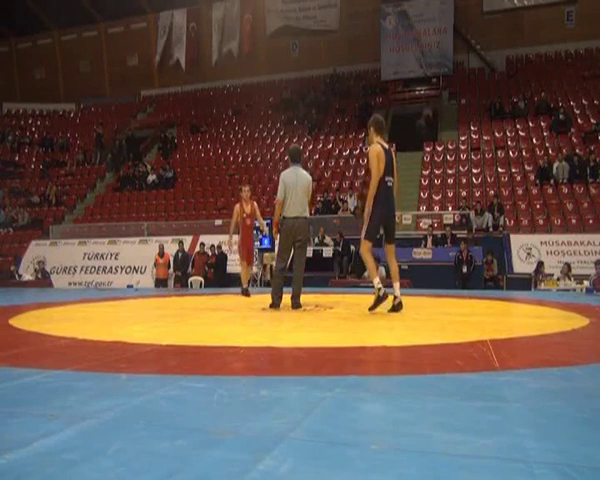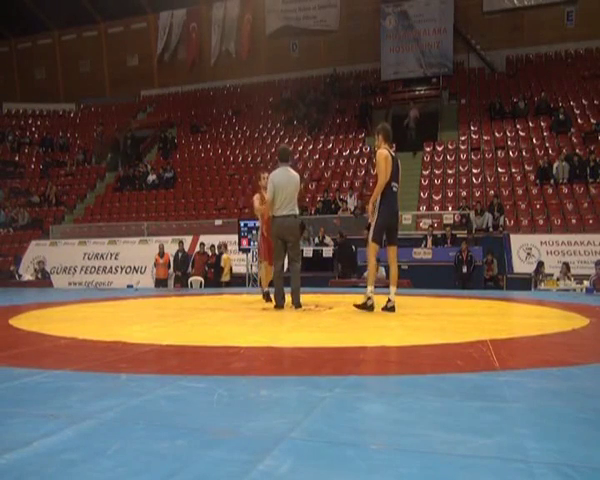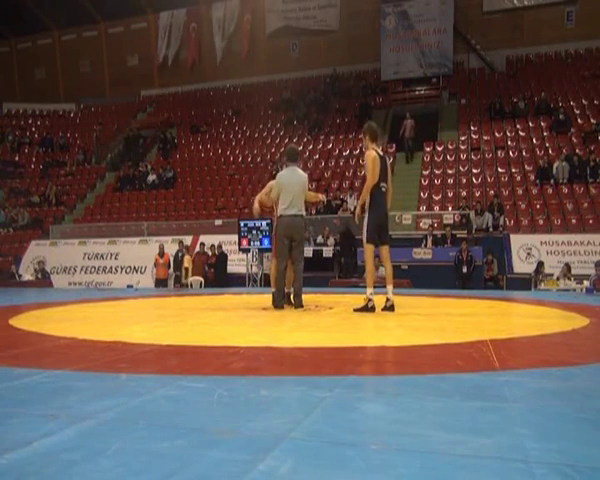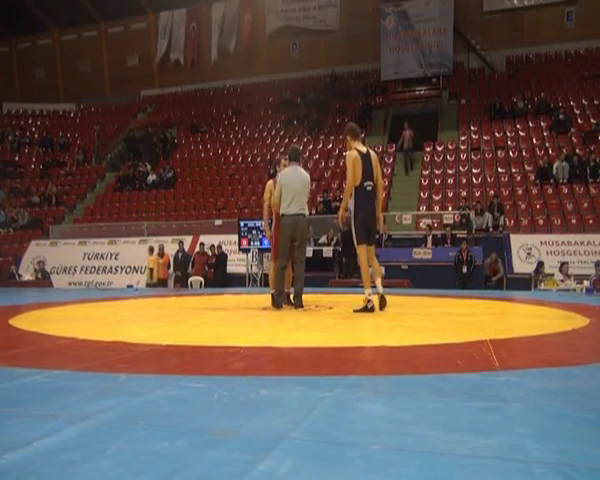
dt=1s
person 1, frame 1
left shoulder: (374, 148)
right shoulder: (390, 151)
left elbow: (374, 178)
left wrist: (367, 207)
left hip: (378, 206)
right hip: (391, 206)
left knee: (364, 249)
right knee: (391, 254)
left ankle: (379, 288)
right ankle: (397, 298)
person 1, frame 2
left shoulder: (381, 153)
right shoulder: (396, 158)
left elbow: (382, 180)
left wrist: (371, 202)
left hip: (383, 208)
right hip: (394, 210)
left knee: (371, 253)
right knee: (392, 258)
left ankle: (370, 299)
right ankle: (391, 301)
person 1, frame 3
left shoulder: (370, 154)
right shoulder: (384, 157)
left elbow: (370, 182)
left wrist: (359, 204)
left hip: (373, 207)
right hip: (383, 208)
left knee: (369, 254)
right knee: (386, 256)
left ankle: (370, 300)
right ankle: (389, 300)
person 1, frame 4
left shoulder: (351, 154)
right shoulder: (372, 154)
left elbow: (350, 183)
right elbow: (380, 184)
left wrist: (342, 207)
right wrist: (379, 211)
left hip: (359, 208)
right hip: (372, 208)
left knee: (362, 255)
right knee: (372, 254)
left ankle: (369, 301)
right ankle: (380, 292)
person 2, frame 1
left shoulder: (284, 175)
right shoulder: (307, 177)
left elbow: (279, 201)
left wrist: (275, 223)
left hip: (287, 221)
right hip: (303, 222)
left knee: (281, 262)
right knee: (299, 264)
left ankle: (276, 300)
right ankle: (296, 300)
person 2, frame 2
left shoulder: (273, 176)
right shoulder: (296, 176)
left elbow: (269, 201)
left hip: (278, 221)
right hip: (292, 220)
left knee: (278, 262)
right knee: (295, 261)
left ankle: (279, 300)
right ankle: (296, 299)
person 2, frame 3
left shoulder: (281, 176)
right shoulder: (304, 176)
left elbow: (273, 199)
right wrist: (319, 197)
left hip: (283, 220)
right hip: (298, 220)
left knee: (282, 261)
right knee: (298, 261)
left ankle: (279, 300)
right ankle: (298, 299)
person 2, frame 4
left shoulder: (282, 175)
right shoulder: (306, 176)
left elbow: (276, 202)
left wrist: (277, 210)
left hip: (286, 219)
right hip: (301, 219)
left knee: (282, 261)
right knee: (299, 261)
left ankle: (279, 299)
right ankle: (298, 299)
person 3, frame 1
left shoulder: (254, 204)
right shoulder: (238, 207)
left elbow: (259, 218)
right elbow: (233, 223)
left wrist: (264, 227)
right wrist: (230, 238)
left hip: (251, 238)
right hip: (242, 239)
left knee: (249, 265)
right knee: (244, 264)
left ankle: (244, 286)
right ankle: (245, 288)
person 3, frame 2
right shoulder: (257, 197)
right elbow: (257, 209)
right wrist: (264, 208)
left hip: (273, 233)
right hip: (263, 233)
left knee: (271, 265)
right knee: (264, 263)
left ankle: (264, 288)
right ankle: (266, 292)
person 3, frame 3
left shoulder: (295, 185)
right shoulder: (274, 184)
left elbow: (307, 195)
right elbow: (260, 197)
left wrist: (318, 196)
right wrist: (256, 204)
left hip: (292, 224)
right hip: (279, 223)
left knee: (290, 261)
right knee: (276, 259)
left ankle: (287, 294)
right ankle: (275, 294)
person 3, frame 4
right shoulder: (271, 184)
right elbow: (266, 207)
right wrist: (267, 227)
right hip: (277, 223)
left knee: (288, 262)
right knee: (274, 262)
left ankle: (287, 295)
right ankle: (273, 295)
